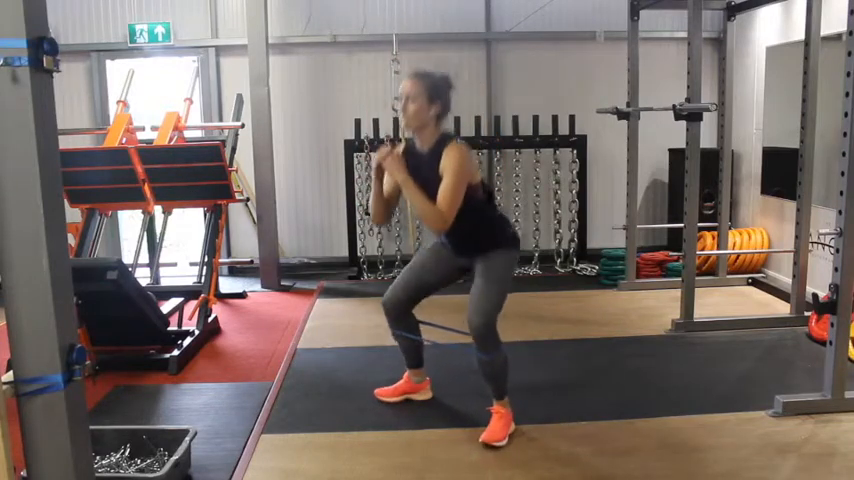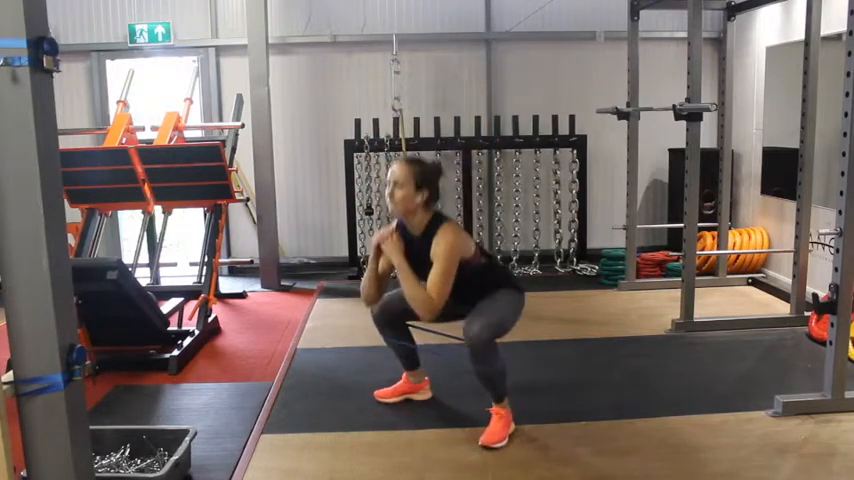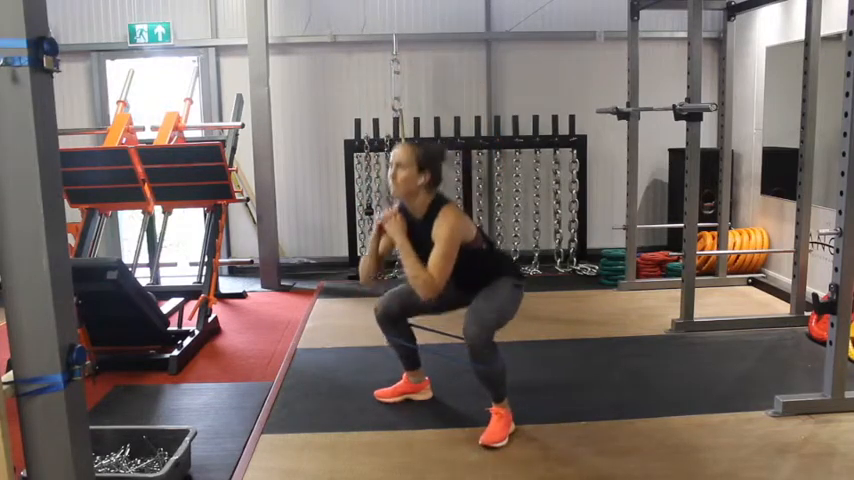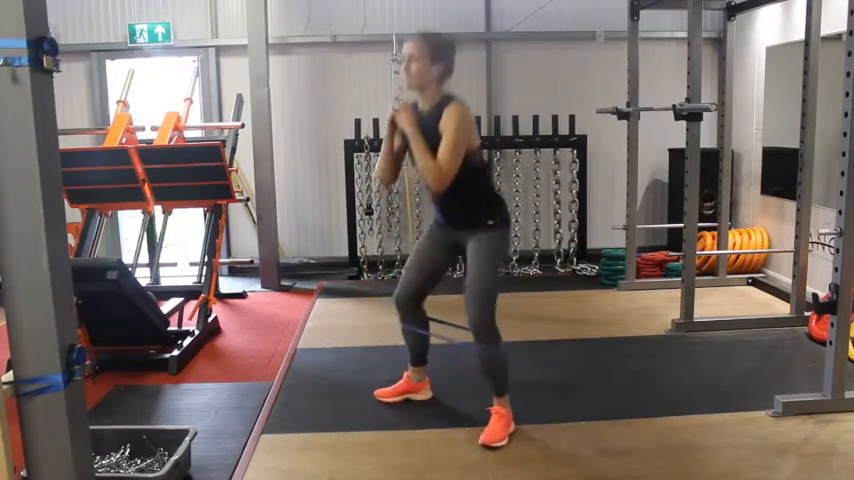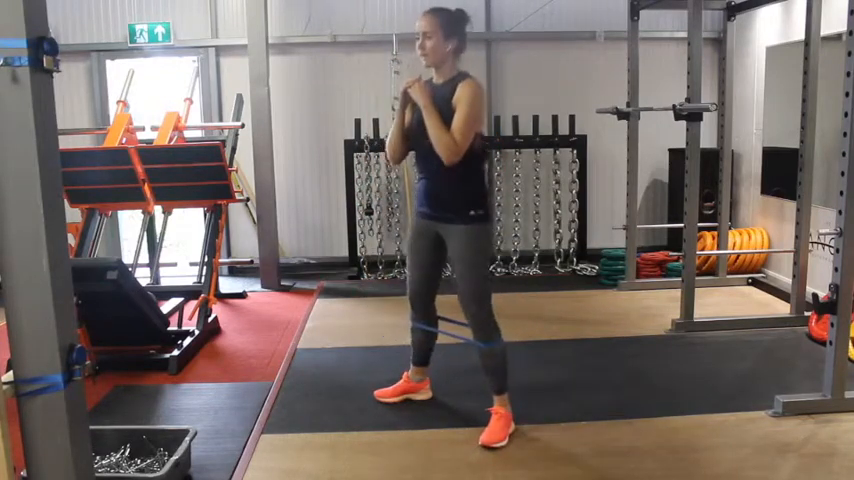
dt=0.3s
person 1, frame 1
left shoulder: (454, 155)
right shoulder: (404, 153)
left elbow: (439, 223)
right elbow: (379, 218)
left wrist: (401, 176)
right wrist: (379, 176)
left hip: (495, 249)
right hip: (454, 246)
left knee: (480, 323)
right knee: (394, 301)
left ankle: (502, 409)
right ankle: (416, 381)
person 1, frame 2
left shoulder: (446, 237)
right shoulder: (398, 230)
left elbow: (428, 310)
right elbow: (369, 299)
left wrist: (396, 256)
right wrist: (375, 254)
left hip: (500, 294)
right hip: (457, 297)
left knee: (476, 334)
right knee: (383, 313)
left ankle: (502, 411)
right ankle: (416, 380)
person 1, frame 3
left shoulder: (447, 217)
right shoulder: (401, 211)
left elbow: (429, 291)
right elbow: (368, 277)
left wrist: (399, 237)
right wrist: (378, 233)
left hip: (500, 281)
right hip: (459, 282)
left knee: (475, 332)
right knee: (386, 310)
left ankle: (502, 411)
right ankle: (415, 379)
person 1, frame 4
left shoulder: (455, 113)
right shoulder: (410, 114)
left elbow: (437, 181)
right elbow: (385, 179)
left wrist: (411, 131)
right wrist: (393, 133)
left hip: (486, 225)
right hip: (446, 223)
left knee: (478, 317)
right knee: (405, 297)
left ankle: (502, 410)
right ankle: (417, 380)
person 1, frame 5
left shoulder: (468, 89)
right shoulder: (423, 90)
left elbow: (451, 153)
right elbow: (394, 156)
left wrist: (426, 104)
right wrist: (404, 107)
left hip: (465, 217)
right hip: (426, 214)
left knee: (476, 311)
right knee: (419, 298)
left ankle: (502, 410)
right ankle: (417, 380)
